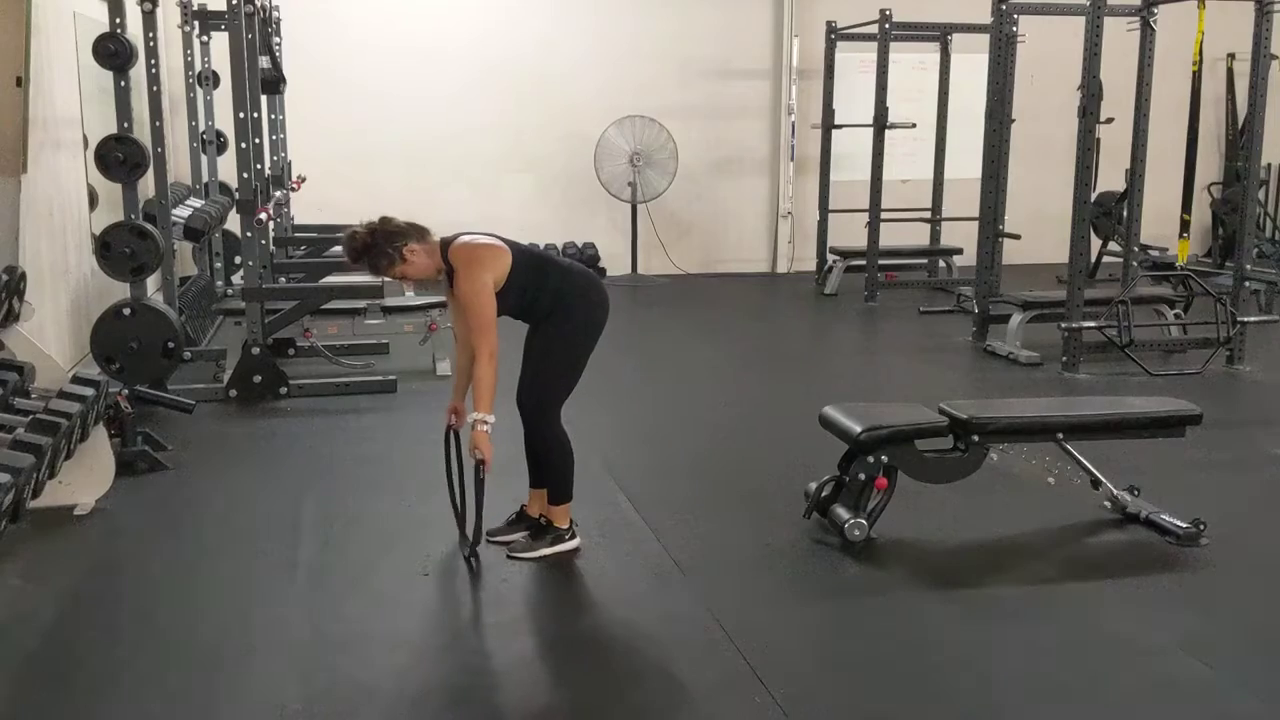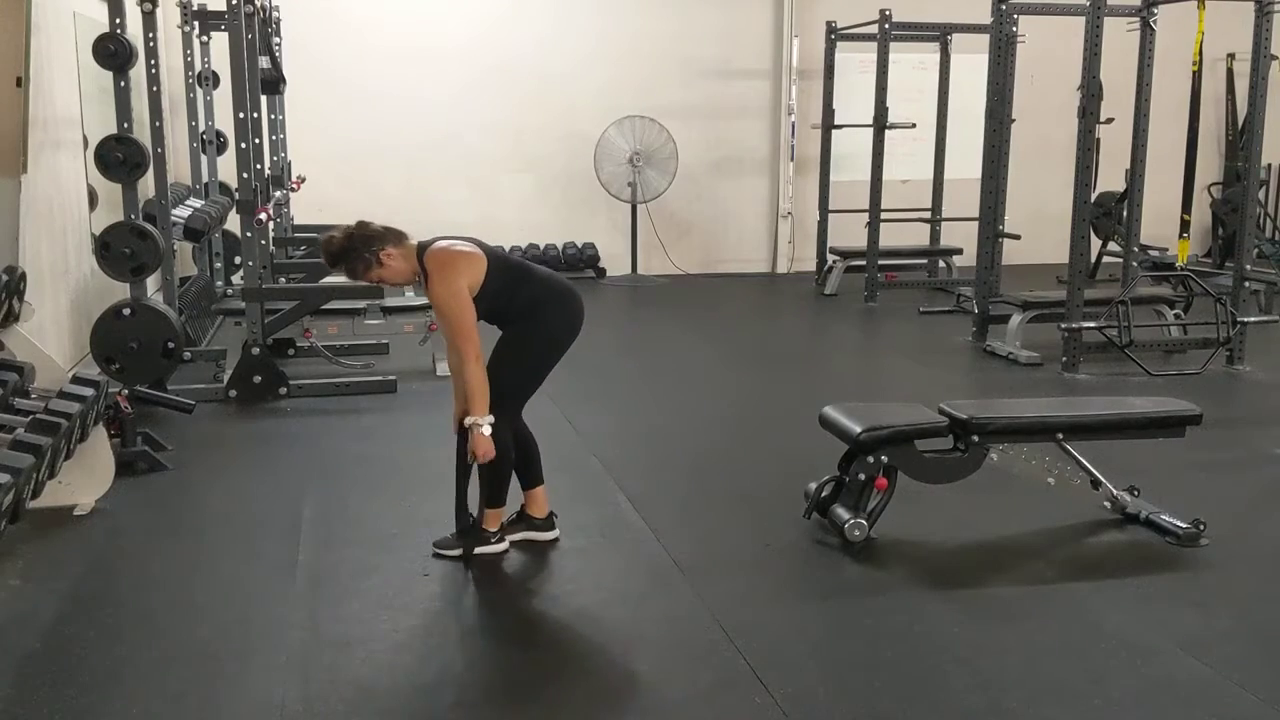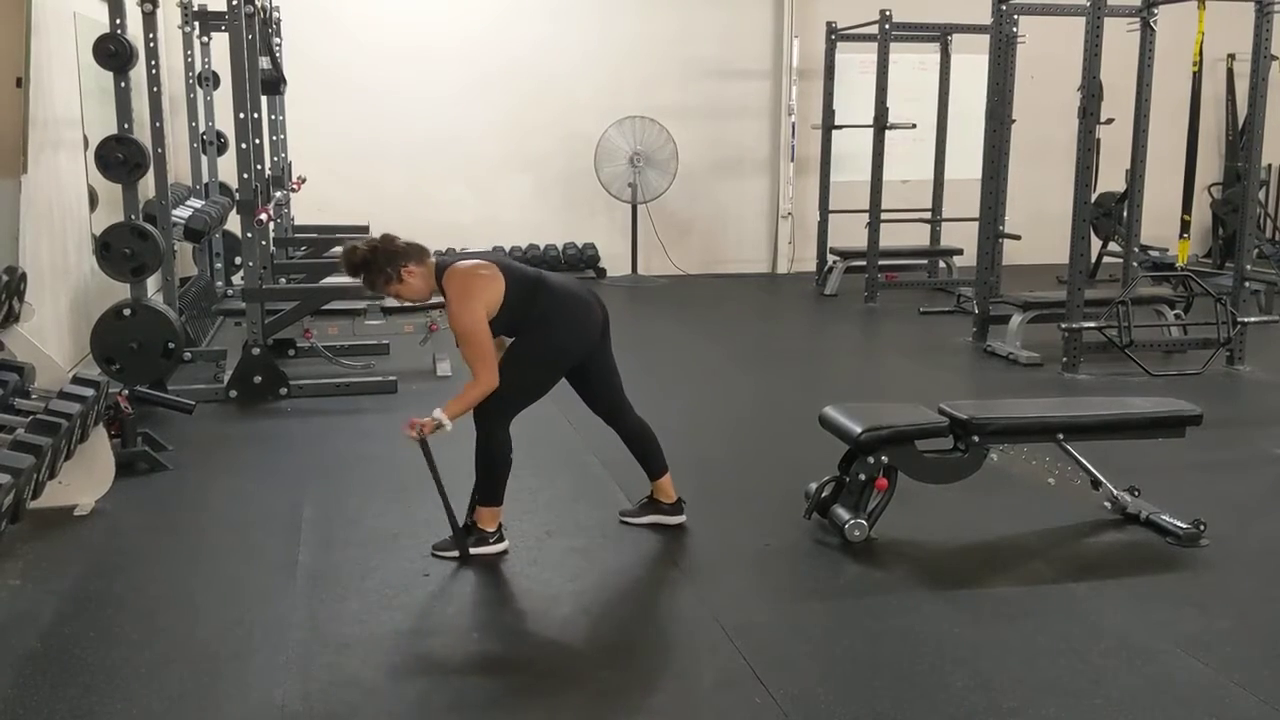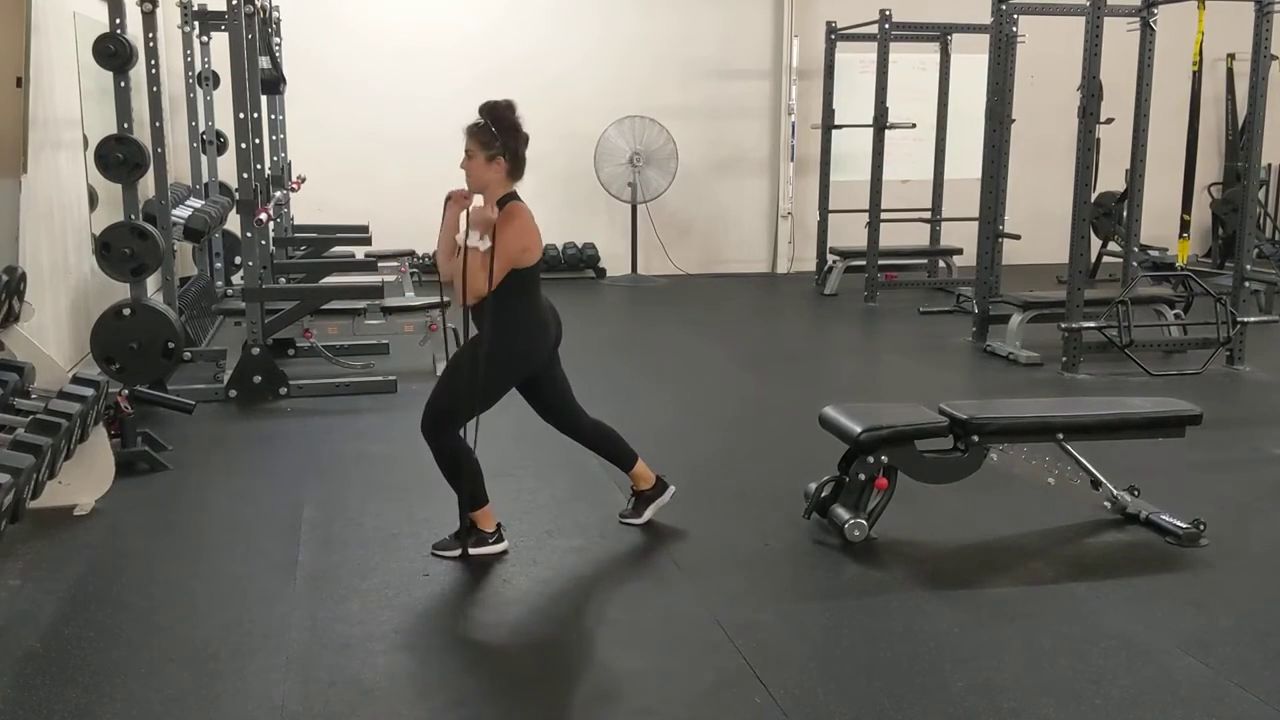
dt=1s
person 1, frame 1
left shoulder: (469, 266)
right shoulder: (451, 265)
left elbow: (486, 353)
right elbow: (466, 343)
left wrist: (481, 424)
right wrist: (458, 398)
left hip: (579, 307)
right hip: (556, 311)
left knee: (541, 412)
right knee: (530, 407)
left ankle: (561, 527)
right ankle: (536, 512)
person 1, frame 2
left shoulder: (443, 272)
right shoulder: (431, 262)
left elbow: (472, 357)
right elbow: (456, 346)
left wrist: (479, 426)
right wrist: (462, 406)
left hip: (550, 315)
right hip: (547, 312)
left knee: (494, 415)
right knee: (501, 413)
left ankle: (489, 530)
right ankle: (538, 515)
person 1, frame 3
left shoulder: (461, 296)
right shoulder: (454, 272)
left elbow: (486, 379)
right elbow: (494, 338)
left wrist: (438, 420)
left hip: (563, 327)
right hip: (584, 311)
left knee: (491, 415)
right knee: (615, 409)
left ankle: (487, 530)
right ankle: (667, 500)
person 1, frame 4
left shoulder: (512, 224)
right shoulder: (489, 211)
left elbow: (468, 293)
right elbow: (451, 276)
left wrist: (478, 235)
right wrist: (451, 221)
left hip: (512, 341)
right hip: (531, 332)
left knee: (438, 424)
right knee: (568, 416)
left ankle: (485, 531)
right ankle: (649, 483)
